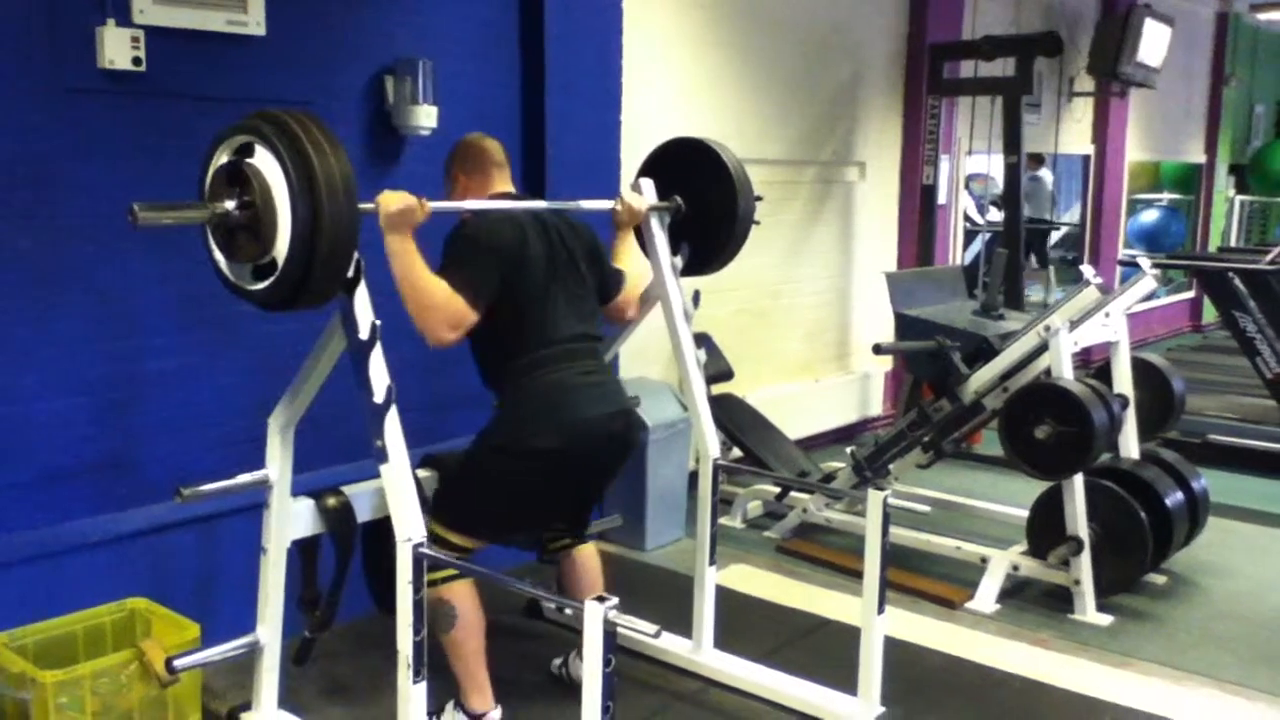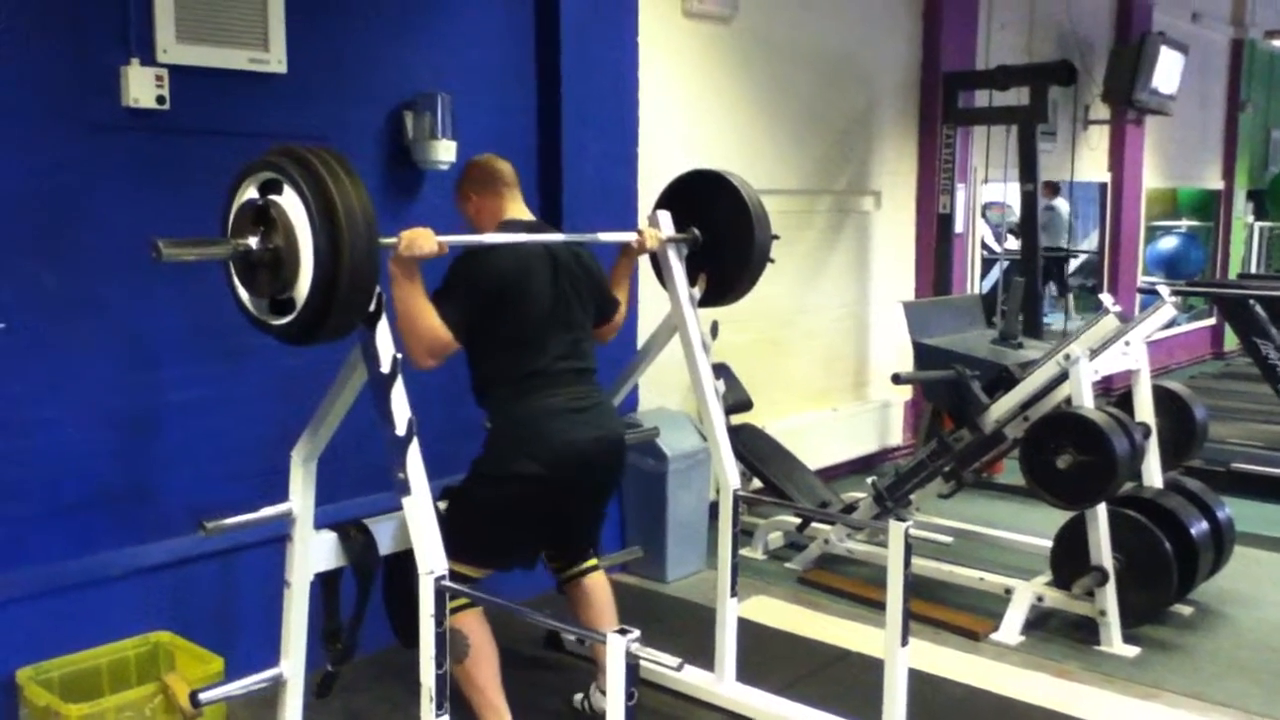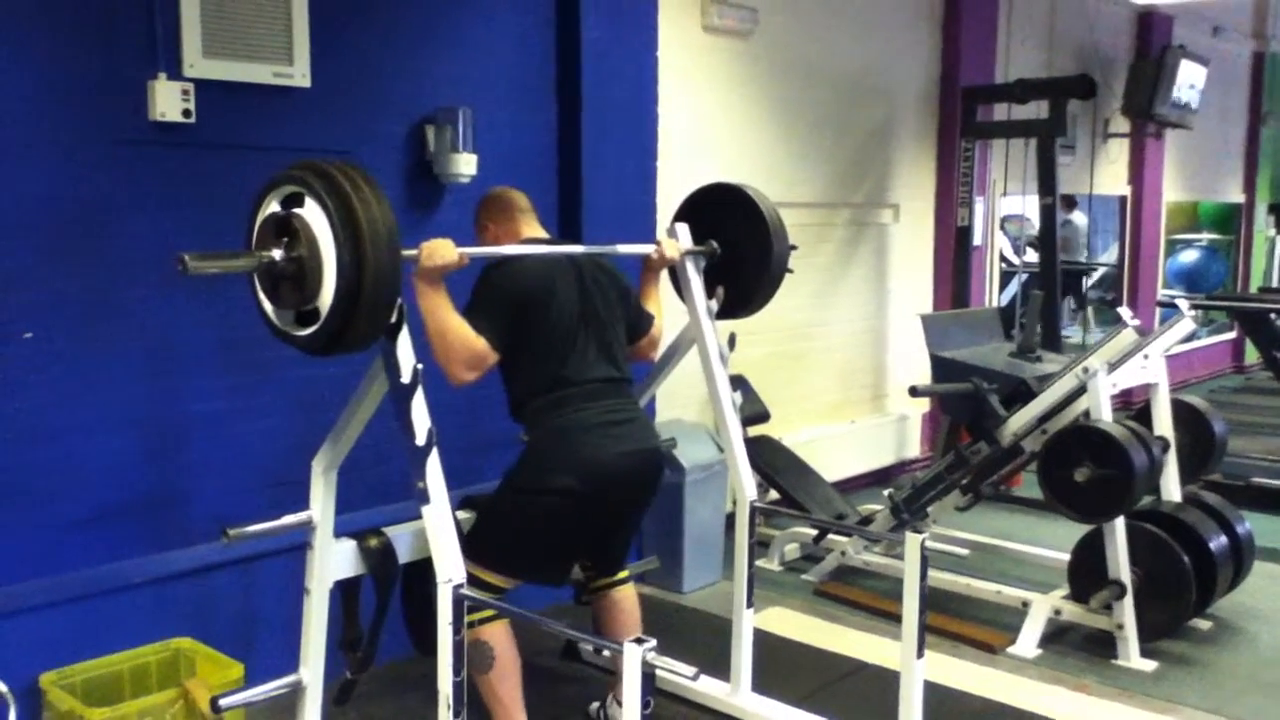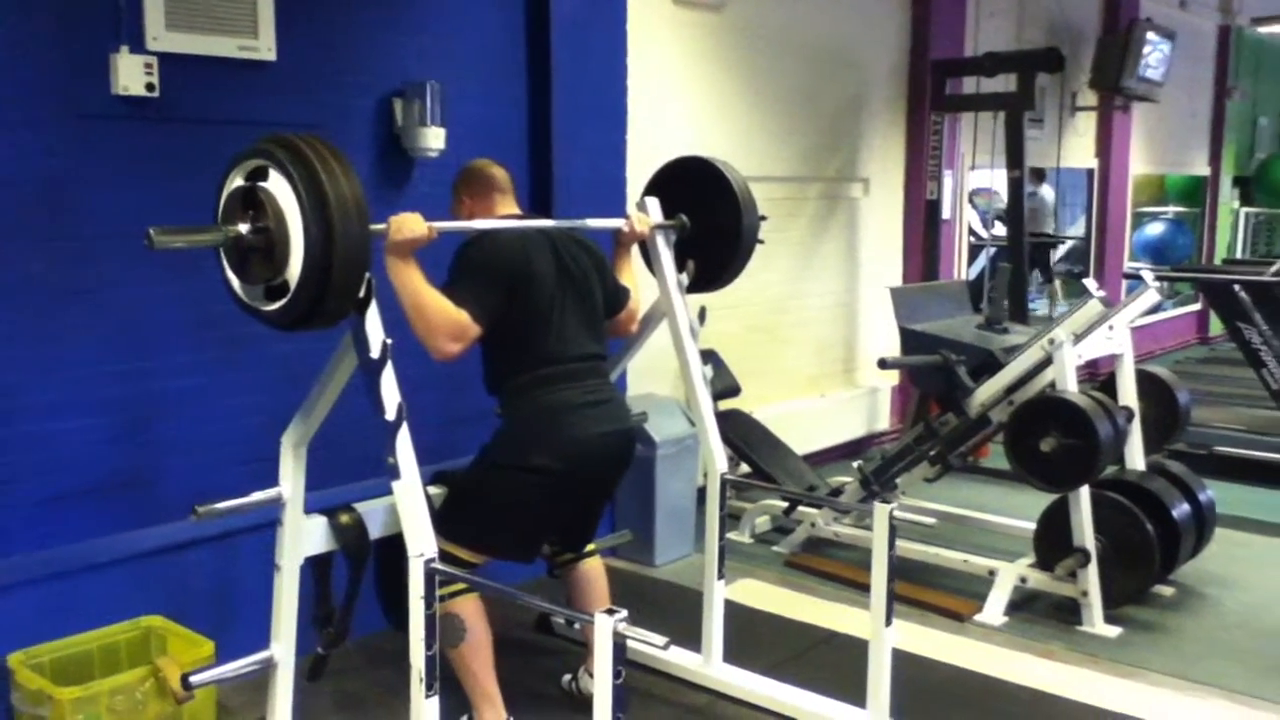
dt=1s
person 1, frame 1
left shoulder: (480, 231)
right shoulder: (570, 225)
left elbow: (444, 325)
right elbow: (626, 306)
left wrist: (399, 237)
right wrist: (627, 230)
left hip: (544, 422)
right hip: (613, 413)
left knee: (437, 552)
right knee: (565, 528)
right ankle: (592, 660)
person 1, frame 2
left shoulder: (485, 259)
right shoulder: (575, 252)
left elbow: (427, 350)
right elbow: (607, 327)
left wrist: (404, 271)
right wrist: (629, 259)
left hip: (532, 444)
right hip: (602, 432)
left knee: (447, 582)
right knee: (576, 556)
person 1, frame 3
left shoulder: (508, 275)
right shoulder: (601, 268)
left elbow: (464, 363)
right elbow: (646, 345)
left wrist: (429, 283)
right wrist: (654, 274)
left hip: (570, 458)
right hip: (640, 447)
left knee: (473, 590)
right knee: (606, 567)
person 1, frame 4
left shoulder: (488, 250)
right shoulder: (578, 244)
left elbow: (448, 338)
right elbow: (627, 321)
left wrist: (400, 258)
right wrist: (626, 249)
left hip: (548, 436)
right hip: (613, 427)
left knee: (444, 563)
right knee: (572, 542)
right ankle: (600, 672)
